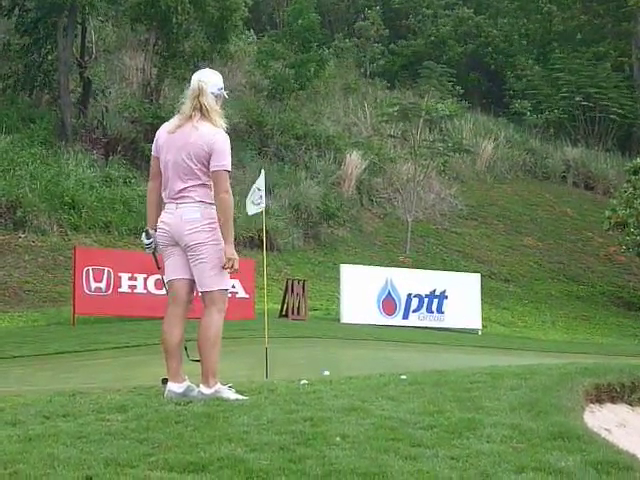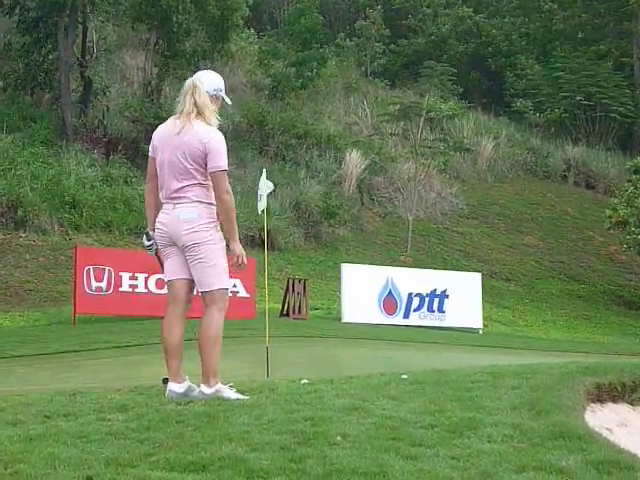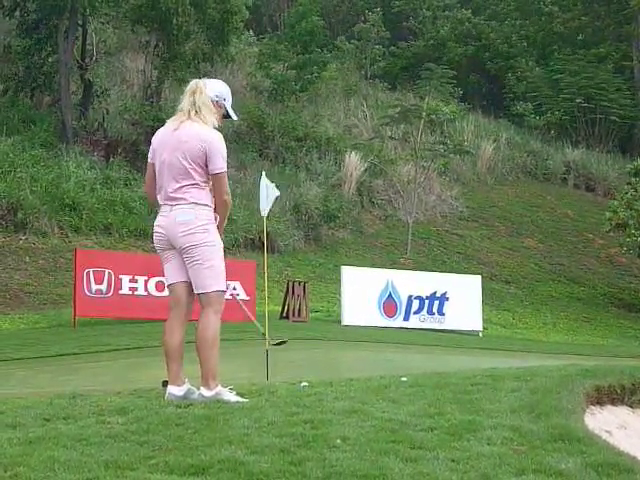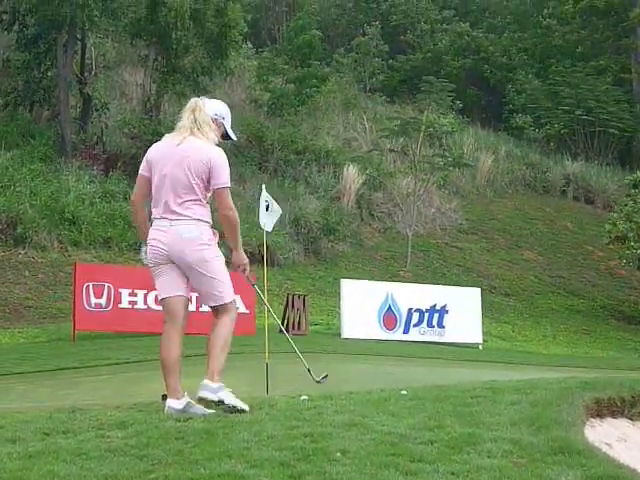
dt=0.4s
person 1, frame 1
left shoulder: (165, 131)
right shoulder: (215, 136)
left elbow: (154, 183)
right elbow: (222, 193)
left wrist: (151, 229)
right wrist: (228, 242)
left hip: (169, 220)
right hip: (200, 221)
left knee: (177, 302)
right knee: (216, 303)
left ankle: (175, 382)
right ankle: (210, 385)
person 1, frame 2
left shoulder: (162, 131)
right shoulder: (210, 136)
left elbow: (151, 184)
right elbow: (223, 194)
left wrist: (151, 229)
right wrist: (234, 240)
left hip: (167, 221)
right hip: (198, 222)
left knee: (177, 303)
right knee: (216, 303)
left ankle: (176, 382)
right ankle: (210, 384)
person 1, frame 3
left shoulder: (161, 134)
right shoulder: (210, 137)
left elbow: (150, 188)
right elbow: (222, 196)
right wrist: (218, 229)
left hip: (164, 223)
right hip: (196, 222)
left knee: (179, 306)
right knee: (212, 305)
left ankle: (176, 385)
right ankle: (210, 387)
person 1, frame 4
left shoulder: (157, 149)
right shoulder: (213, 154)
left elbow: (138, 201)
right elbow: (227, 211)
left wrist: (145, 241)
right wrist: (238, 251)
left hip: (159, 238)
right hip: (194, 237)
left knee: (174, 320)
right knee: (226, 311)
left ankle: (175, 398)
right ankle: (213, 382)
